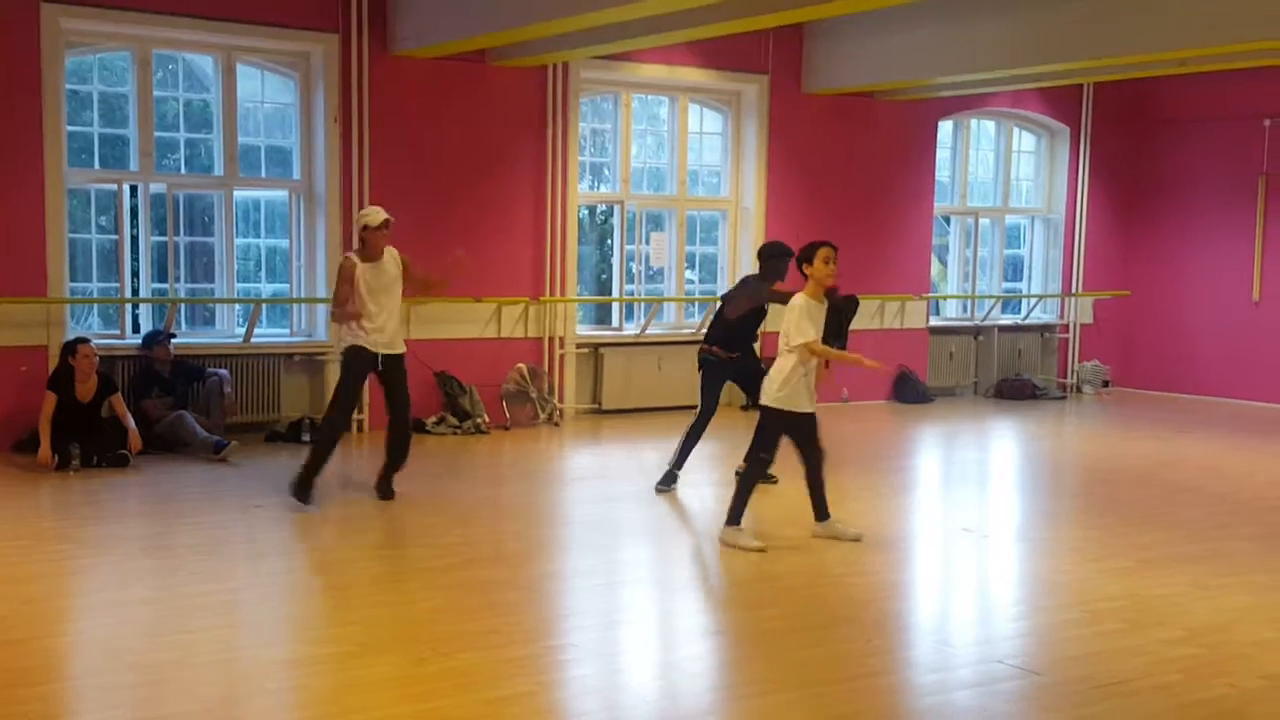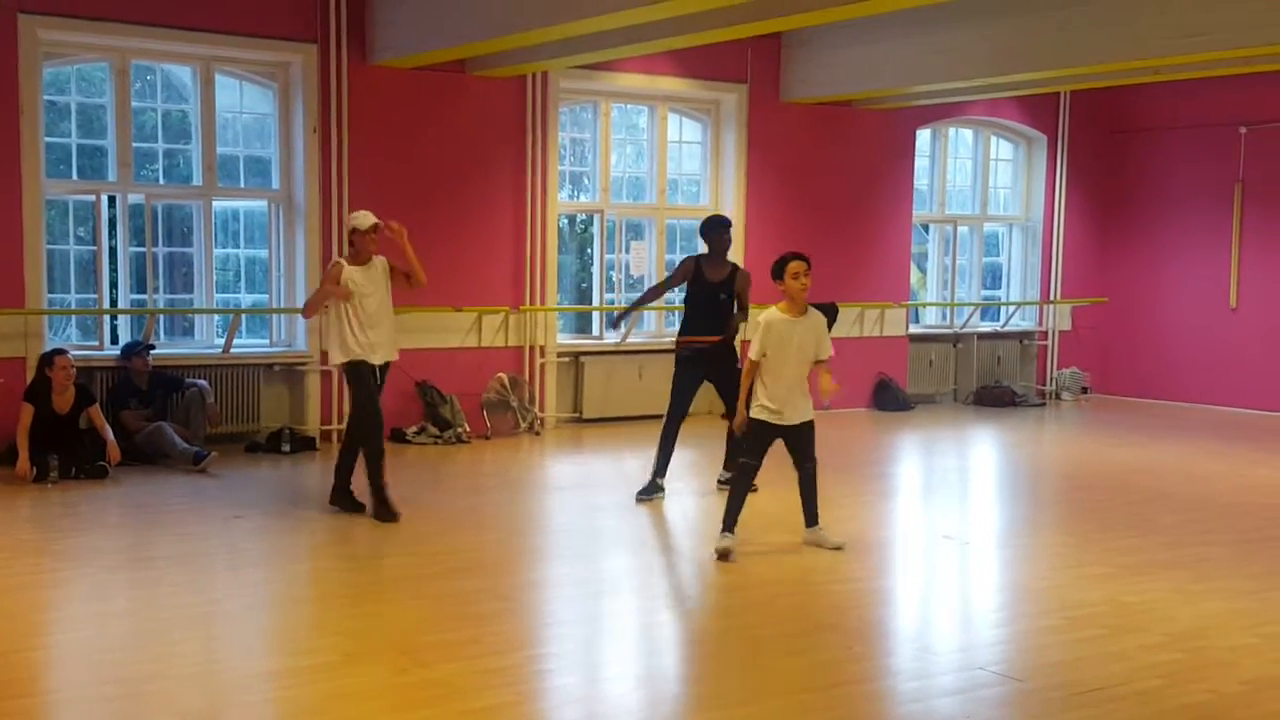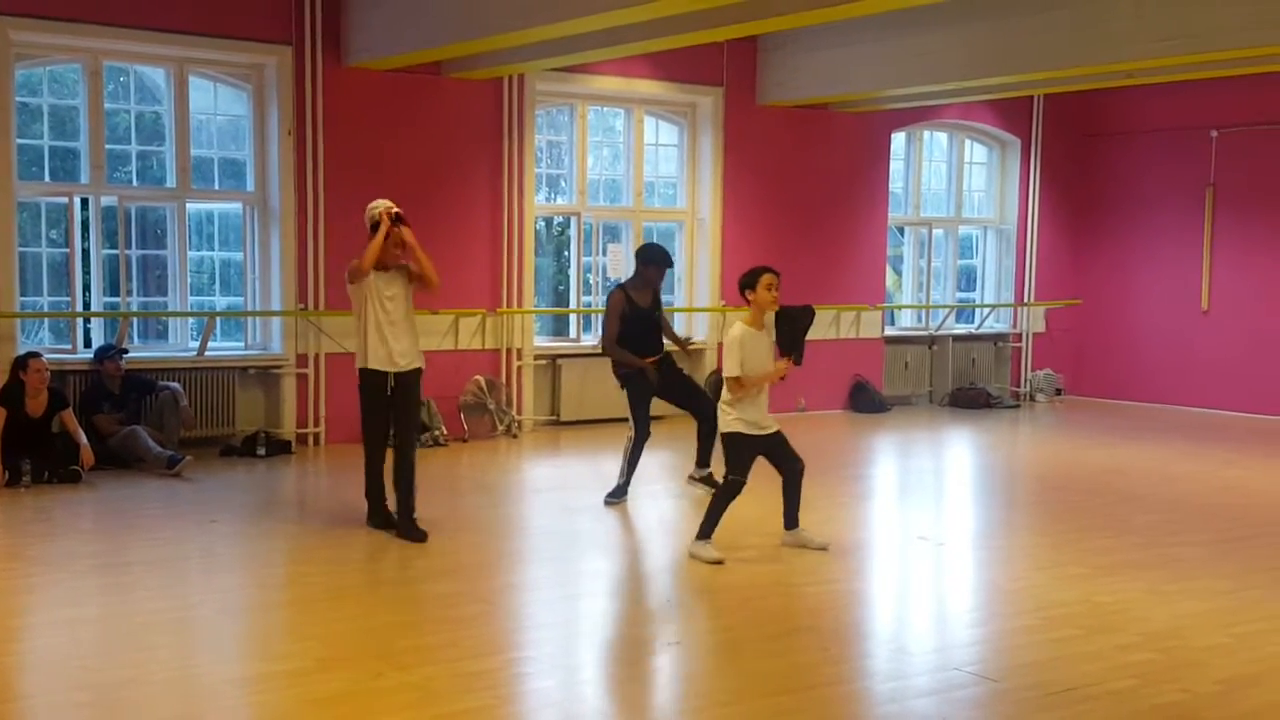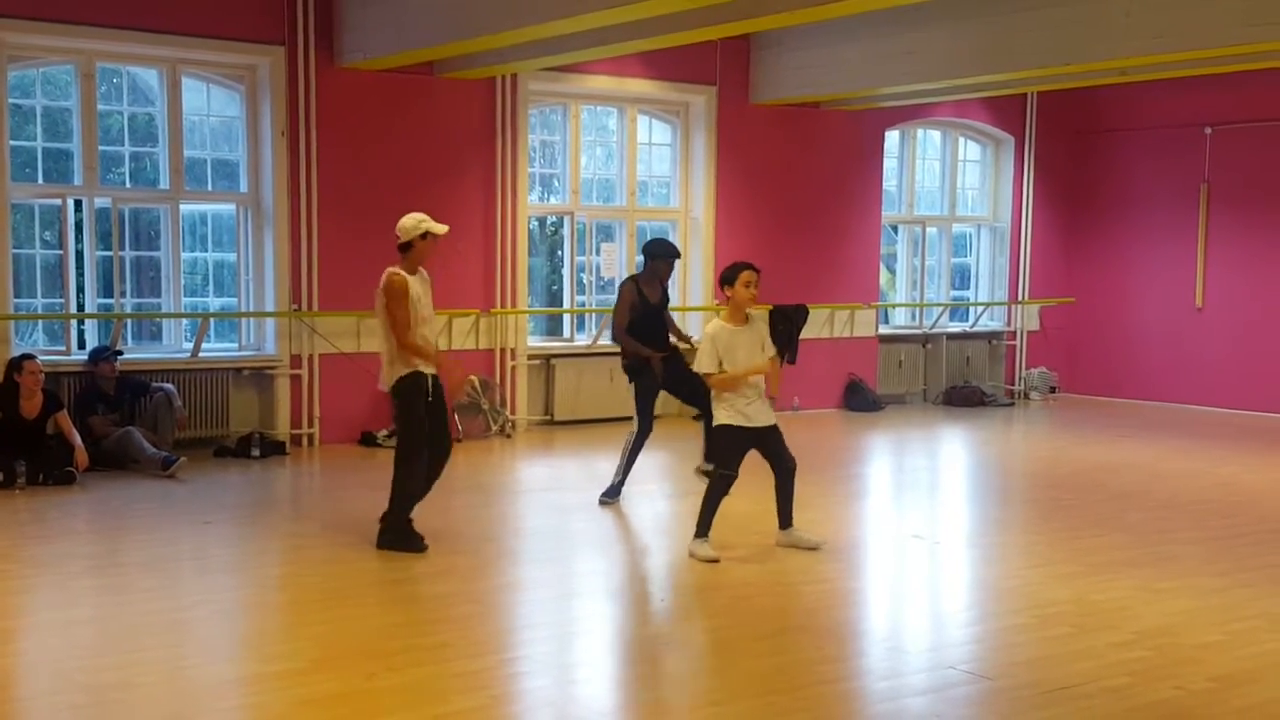
dt=1s
person 1, frame 1
left shoulder: (396, 258)
right shoulder: (350, 265)
left elbow: (427, 286)
right elbow: (336, 313)
right wrist: (351, 313)
left hip: (393, 347)
right hip: (359, 345)
left knee: (401, 414)
right knee: (341, 409)
left ankle: (386, 477)
right ankle: (308, 476)
person 1, frame 2
left shoulder: (383, 266)
right shoulder: (339, 269)
left elbow: (419, 281)
right elbow: (307, 311)
left wrist: (403, 243)
right wrist: (328, 292)
left hip: (382, 355)
right hip: (355, 356)
left knee: (361, 424)
right knee: (372, 422)
left ankle: (341, 489)
right ankle: (380, 498)
person 1, frame 3
left shoulder: (405, 272)
right shoulder: (358, 275)
left elbow: (433, 283)
right elbow: (364, 265)
left wrist: (412, 242)
right wrist: (383, 227)
left hip: (408, 365)
right hip: (373, 366)
left knee: (406, 440)
right knee: (375, 441)
left ankle: (405, 517)
right ankle: (376, 508)
person 1, frame 4
left shoulder: (420, 276)
right shoulder: (396, 280)
right elbow: (403, 338)
left wrist: (439, 366)
right wrist: (444, 365)
left hip: (424, 372)
right hip: (408, 376)
left knee: (441, 446)
right knee: (413, 453)
left ankle: (398, 513)
right ankle: (392, 530)
person 2, frame 1
left shoulder: (822, 304)
right shoulder: (799, 305)
right elbow: (813, 348)
left wrist: (818, 378)
right wrist: (855, 359)
left hip: (804, 400)
right hip: (780, 397)
left knee: (814, 457)
right knee: (760, 459)
left ankle: (823, 521)
right ankle: (732, 526)
person 2, frame 2
left shoulder: (817, 320)
right shoulder: (768, 320)
left elbow: (821, 362)
right elbow: (751, 364)
left wrist: (826, 379)
right wrist: (741, 407)
left hip: (800, 411)
right hip: (764, 411)
left knee: (807, 467)
right knee: (746, 469)
left ankle: (812, 528)
right ankle: (726, 533)
person 2, frame 3
left shoulder: (766, 331)
right shoulder: (736, 336)
right elbow: (736, 385)
right wrist: (773, 373)
left hip: (764, 420)
right hip: (737, 424)
left knee: (794, 468)
right knee: (734, 482)
left ankle: (792, 530)
right ankle: (701, 540)
person 2, frame 4
left shoulder: (758, 324)
right shoulder: (714, 332)
left elbow: (772, 361)
right elbow: (712, 380)
left wrist: (772, 390)
right wrist: (752, 371)
left hip: (762, 414)
right hip: (730, 417)
left knee: (786, 466)
right knee: (724, 476)
left ankle: (786, 530)
right ankle: (699, 539)
person 3, frame 1
left shoulder: (760, 288)
right shoulder: (752, 287)
left elbow: (726, 299)
right elbow: (781, 298)
left wrist: (746, 329)
left hip: (742, 356)
right hip: (715, 356)
right knee: (706, 411)
right ankle: (673, 470)
person 3, frame 2
left shoulder: (740, 276)
right shoulder: (690, 266)
left elbow: (744, 313)
right elbow: (660, 289)
left wrist: (737, 318)
right wrist: (628, 311)
left hip: (722, 350)
right hip: (690, 350)
right knee: (675, 416)
left ankle: (728, 474)
right ankle: (657, 480)
person 3, frame 3
left shoulder: (652, 289)
right shoulder: (618, 297)
right elbow: (609, 346)
left wrist: (677, 341)
right wrist: (643, 365)
left hip: (662, 363)
right hip: (633, 370)
left knee: (707, 410)
right knee: (640, 430)
left ankle: (701, 472)
right ankle: (621, 486)
person 3, frame 4
left shoulder: (662, 284)
right shoulder: (629, 288)
right elbow: (617, 335)
left wrist: (678, 333)
right wrist: (651, 355)
left hip: (668, 357)
right hip: (641, 364)
left knee: (710, 402)
right knee: (643, 426)
left ankle: (709, 465)
right ankle: (616, 485)
